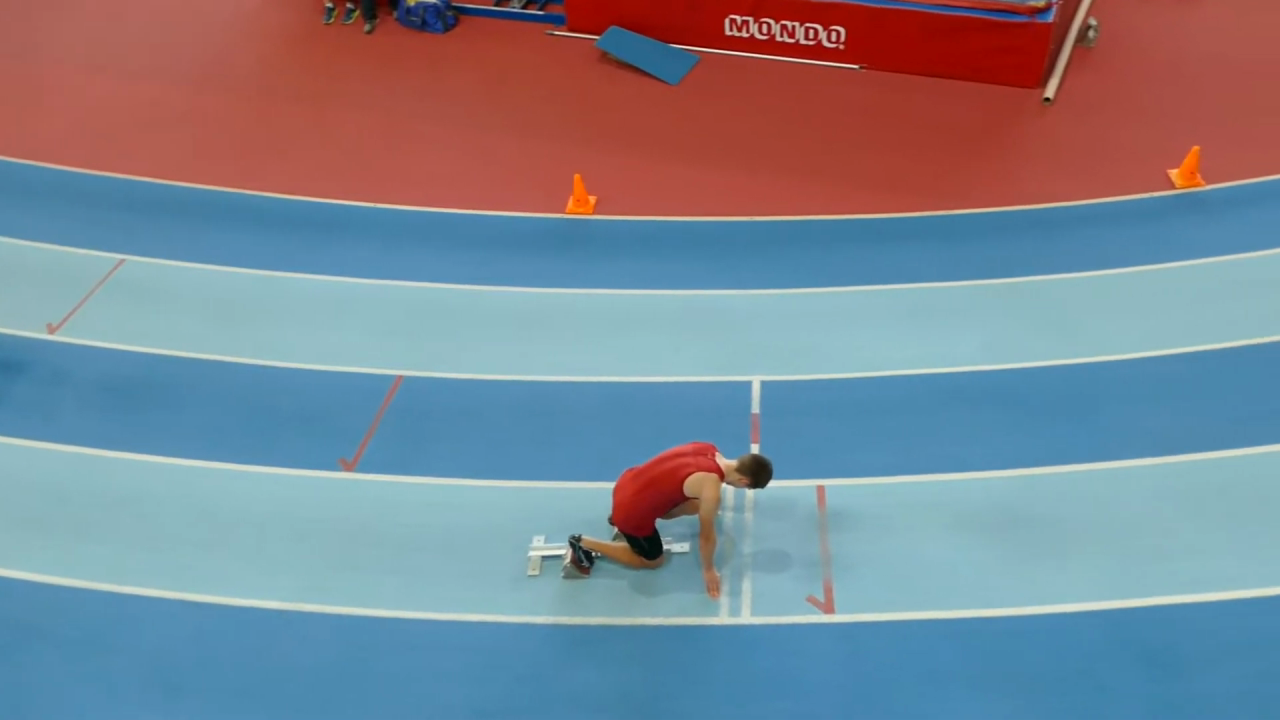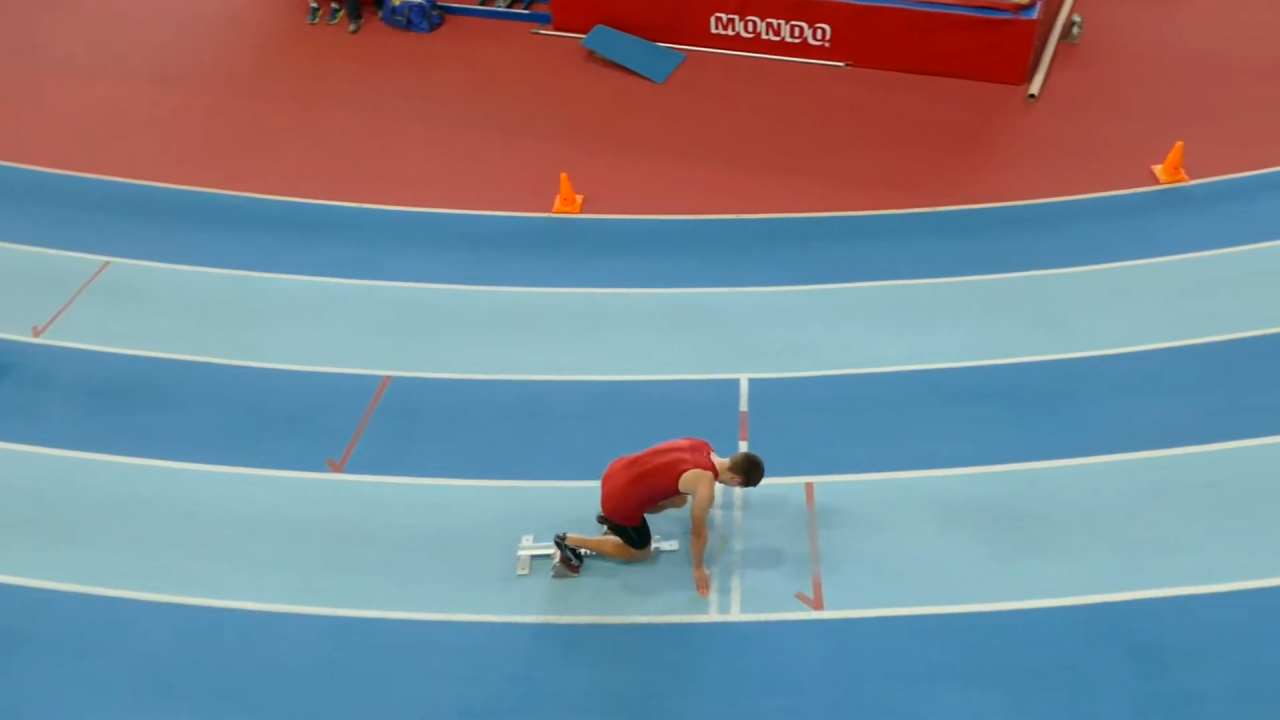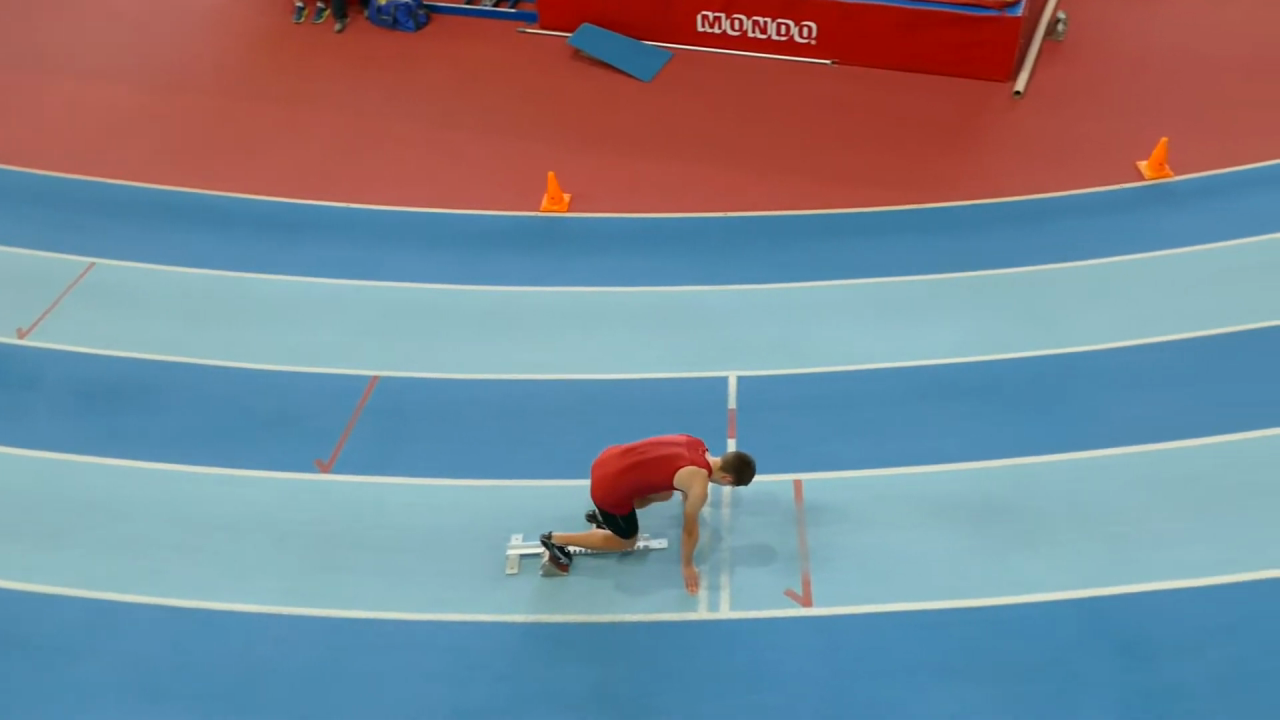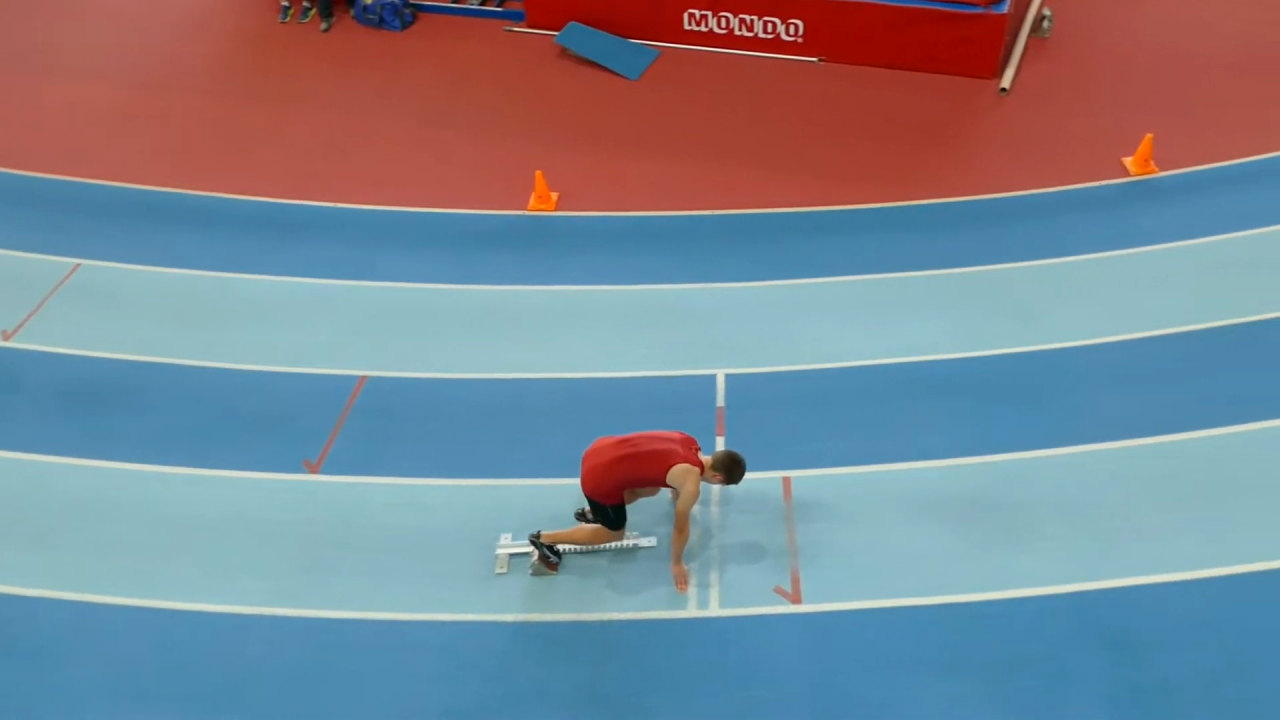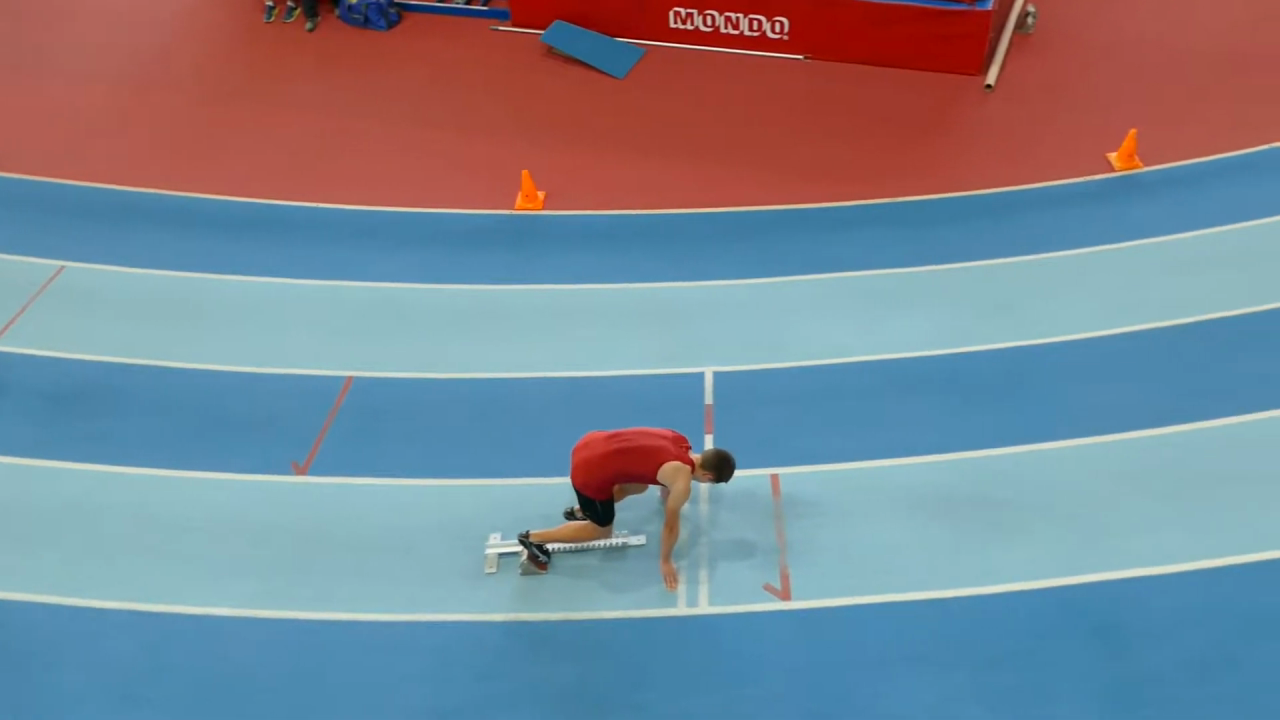
dt=0.1s
person 1, frame 1
left shoulder: (711, 450)
right shoulder: (712, 490)
right elbow: (707, 535)
left wrist: (707, 509)
right wrist: (709, 570)
left hip: (627, 484)
right hip: (631, 511)
left knee: (694, 506)
right knee: (653, 561)
left ankle: (622, 520)
right ankle: (583, 544)
person 1, frame 2
left shoulder: (704, 448)
right shoulder: (705, 488)
right elbow: (698, 532)
left wrist: (699, 506)
right wrist: (698, 568)
left hip: (618, 469)
right hip: (619, 497)
right knee: (640, 552)
left ankle: (612, 516)
right ankle: (568, 541)
person 1, frame 3
left shoulder: (698, 445)
right shoulder: (699, 486)
right elbow: (690, 530)
left wrist: (689, 502)
right wrist: (687, 566)
left hip: (608, 460)
right hip: (610, 488)
right knee: (627, 541)
left ankle: (601, 513)
right ankle: (555, 540)
person 1, frame 4
left shoulder: (690, 445)
right shoulder: (691, 483)
right elbow: (680, 527)
left wrist: (678, 498)
right wrist: (676, 563)
left hip: (600, 449)
right hip: (600, 477)
right knee: (614, 533)
left ankle: (590, 513)
right ankle: (544, 539)
person 1, frame 5
left shoulder: (681, 442)
right shoulder: (682, 481)
right elbow: (671, 525)
left wrist: (667, 496)
right wrist: (665, 561)
left hip: (590, 444)
right hip: (590, 471)
right knee: (602, 529)
left ankle: (579, 511)
right ankle: (533, 539)
